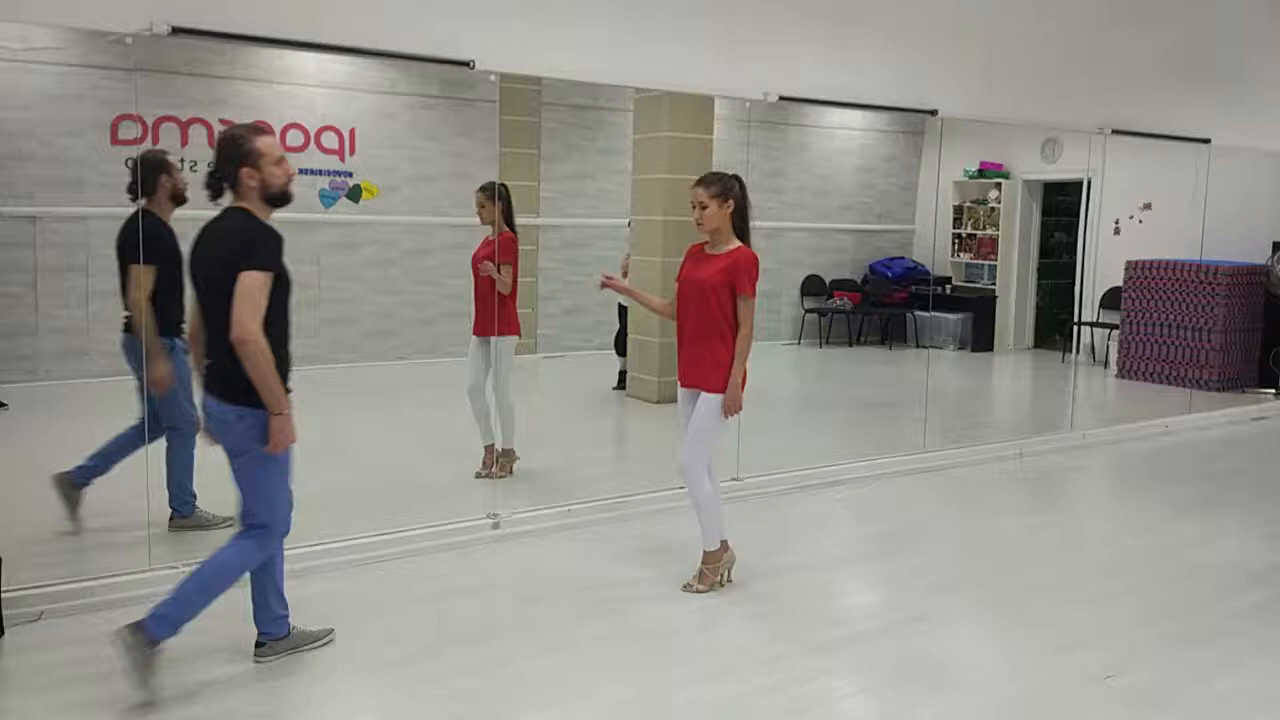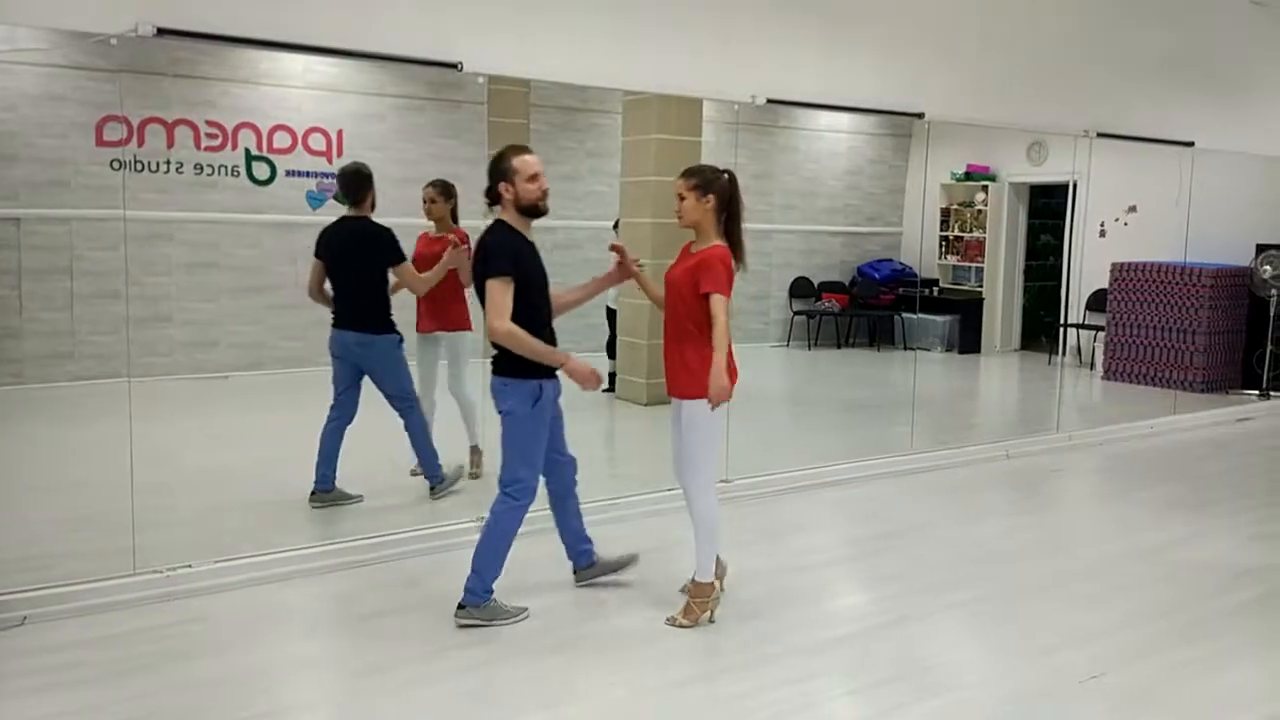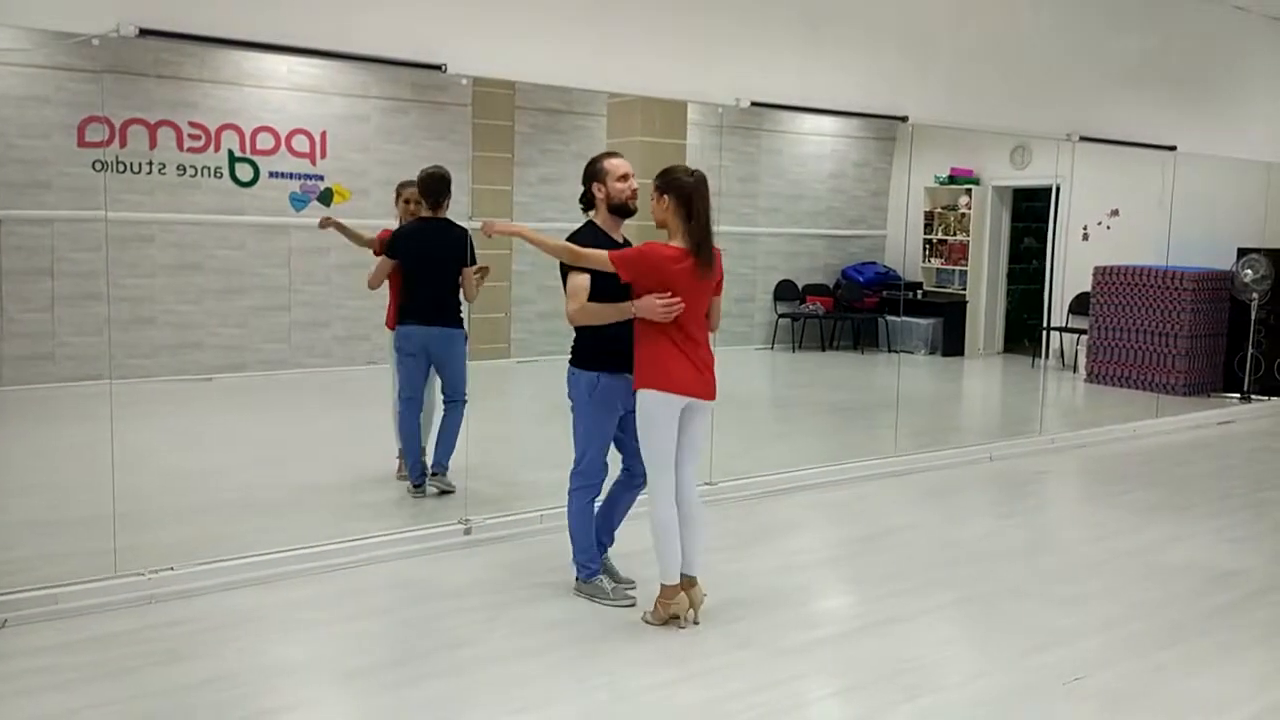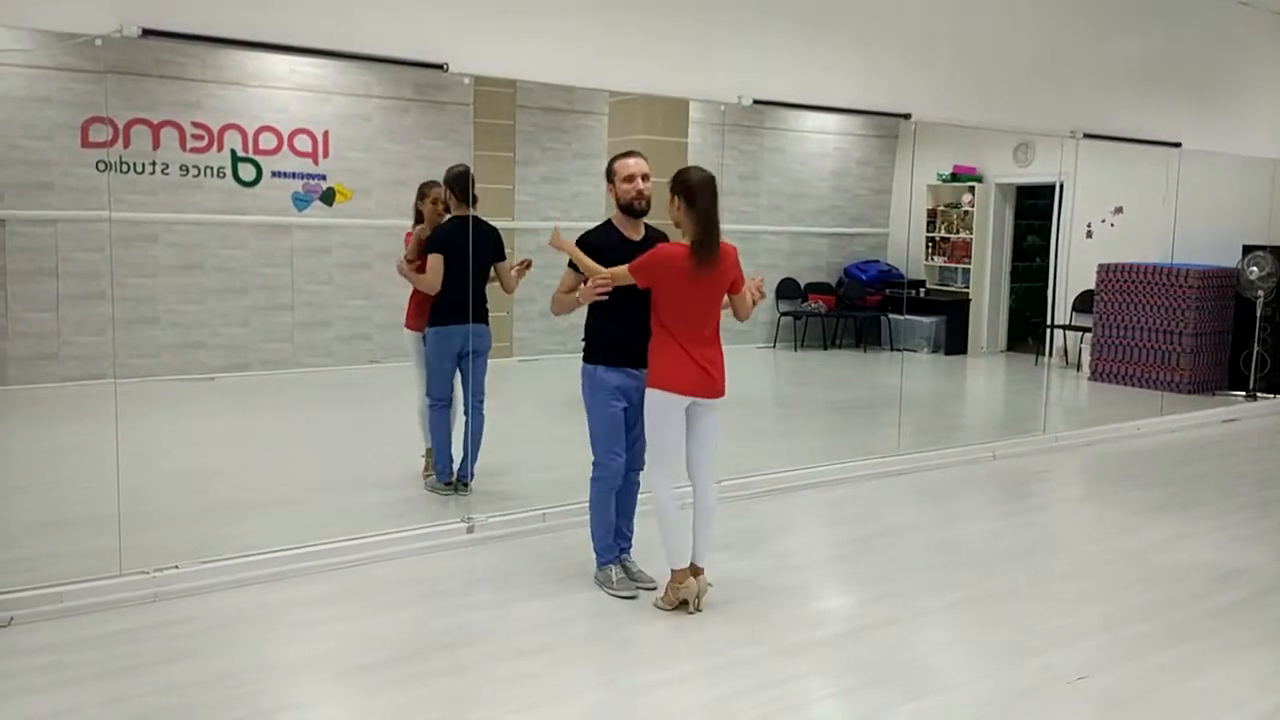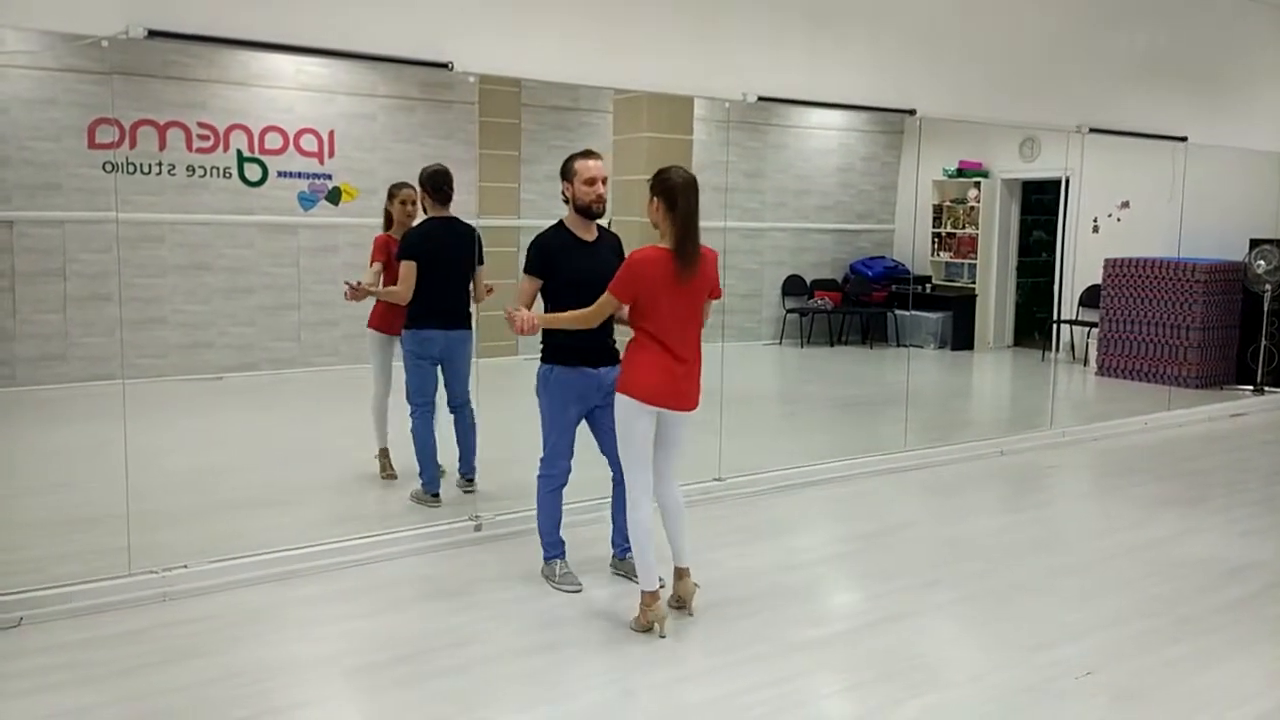
dt=1s
person 1, frame 1
left shoulder: (212, 235)
right shoulder: (258, 237)
left elbow: (199, 329)
right elbow: (247, 333)
right wrist: (280, 409)
left hip: (223, 401)
right hip: (251, 408)
left knee: (266, 522)
right knee: (262, 534)
left ankle: (274, 631)
right ankle: (152, 630)
person 1, frame 2
left shoulder: (518, 242)
right shoulder: (500, 245)
left elbow: (546, 306)
right elbow: (499, 327)
left wrist: (607, 280)
right wrist: (565, 361)
left hip: (536, 383)
right hip: (522, 384)
left knee: (562, 473)
right knee: (518, 488)
left ankle: (584, 561)
right ankle: (476, 598)
person 1, frame 3
left shoulder: (625, 246)
right shoulder: (583, 243)
right elbow: (577, 312)
left wrist: (659, 309)
right wrist: (636, 308)
left hip: (630, 377)
right hip: (594, 378)
left knee: (639, 471)
right knee: (589, 476)
left ankle: (597, 551)
right ankle: (587, 573)
person 1, frame 4
left shoulder: (660, 242)
right shoulder: (594, 242)
right elbow: (557, 304)
right wrist: (582, 296)
left hip: (647, 371)
right hip: (604, 372)
left knee: (632, 468)
right knee: (609, 466)
left ankle: (623, 554)
right ankle: (605, 562)
person 1, frame 5
left shoulder: (612, 243)
right shoulder: (547, 244)
right elbow: (522, 307)
left hip: (609, 372)
right hip: (562, 374)
left knee: (627, 465)
right knee: (555, 468)
left ankle: (622, 553)
right ankle: (553, 559)
person 2, frame 1
left shoulder: (743, 259)
right shoulder: (694, 255)
left elbow: (746, 327)
right elbow: (674, 310)
left wrist: (735, 381)
right wrist: (627, 290)
left hip: (719, 378)
right hip: (689, 375)
left knee: (690, 464)
right knee: (698, 464)
left ankle: (714, 552)
right ankle: (718, 551)
person 2, frame 2
left shoulder: (714, 257)
right shoulder: (689, 252)
left elbow: (720, 317)
right elbow: (670, 304)
left wrist: (719, 368)
right wrist: (634, 272)
left hip: (702, 382)
right hip: (685, 381)
left knee: (698, 481)
right knee: (685, 473)
left ankle: (704, 588)
right ankle: (710, 563)
person 2, frame 3
left shoulder: (650, 258)
right shoulder: (712, 258)
left elbow: (574, 256)
left wrist: (515, 229)
left hip: (660, 385)
right hip: (701, 386)
left knee: (661, 486)
right knee: (686, 484)
left ankle: (670, 592)
right ankle: (690, 582)
person 2, frame 4
left shoulder: (663, 256)
right shoulder: (727, 255)
left elbow: (604, 278)
right elbow: (742, 312)
left wrist: (567, 247)
right wrist: (751, 291)
left hip: (669, 381)
right hip: (709, 380)
left knee: (662, 477)
right knee: (702, 476)
left ankle: (681, 576)
right ankle: (697, 573)
person 2, frame 5
left shoulder: (641, 262)
right shoulder: (708, 260)
left elbow: (592, 318)
left wrist: (536, 320)
left hip: (641, 384)
right hip: (684, 388)
left knee: (638, 489)
right knee: (664, 480)
left ankle: (651, 599)
right ankle: (682, 576)
person 3, frame 1
left shoulder: (146, 226)
right shoulder: (152, 230)
right elbow: (138, 298)
right wrist: (157, 357)
left hip: (159, 340)
right hip: (158, 342)
left knee: (155, 424)
right knee: (183, 424)
left ankle: (77, 478)
right ankle: (183, 510)
person 3, frame 2
left shoulder: (328, 234)
right shoulder: (378, 235)
left elbow: (315, 291)
right elbow: (418, 286)
right wrist: (450, 263)
left hip: (341, 335)
right hip: (377, 338)
left knee: (342, 409)
right knee: (408, 407)
left ankle: (323, 486)
right ankle: (437, 479)
person 3, frame 3
left shoulder: (403, 235)
right shoulder: (459, 236)
left elbow: (374, 282)
right elbow: (469, 294)
left wrist: (385, 271)
right wrist: (477, 281)
left hip: (410, 330)
right hip: (447, 331)
left knee: (410, 404)
right knee: (454, 401)
left ankle: (416, 478)
right ankle: (439, 470)
person 3, frame 4
left shoulder: (439, 234)
right shoulder: (491, 234)
left elbow: (432, 284)
right elbow: (508, 285)
left wrist: (407, 272)
right wrist: (519, 272)
left hip: (443, 329)
right hip: (478, 328)
left knee: (439, 403)
right knee: (474, 404)
left ankle: (443, 477)
right ankle: (464, 477)
person 3, frame 5
left shoulder: (414, 237)
right shoulder: (471, 235)
left elbow: (404, 294)
right elbow: (478, 293)
left wrist: (370, 292)
right wrist: (485, 293)
left hip: (421, 333)
right hip: (459, 332)
left knee: (422, 409)
right knee: (461, 403)
left ankle: (430, 488)
right ankle: (467, 475)
person 4, frame 1
left shoulder: (507, 240)
right shoulder: (486, 240)
left elbow: (506, 287)
left wrist: (494, 272)
left hip: (503, 328)
right hip: (482, 327)
left knee: (500, 390)
right knee: (474, 388)
left ankle: (507, 451)
right ankle: (490, 448)
person 4, frame 2
left shoulder: (459, 237)
right shoulder: (423, 239)
left elbow: (466, 282)
left wrist: (459, 254)
left hip: (453, 323)
right hip: (425, 323)
left knee: (457, 387)
right knee: (424, 388)
left ankle: (475, 448)
person 4, frame 3
right shoulder: (389, 238)
right elbow: (364, 241)
right wrist: (337, 226)
right hip: (400, 324)
left knee: (428, 393)
right knee: (400, 392)
left ankle: (419, 450)
right ankle: (403, 452)
person 4, frame 4
right shoulder: (415, 236)
right elbow: (409, 262)
right wrist: (417, 240)
right hip: (419, 321)
right knee: (426, 389)
right ankle: (429, 453)
person 4, frame 5
right shoulder: (382, 241)
right elbow: (374, 274)
right wrist: (362, 289)
right hip: (383, 323)
right knee: (382, 388)
right ankle: (383, 452)
